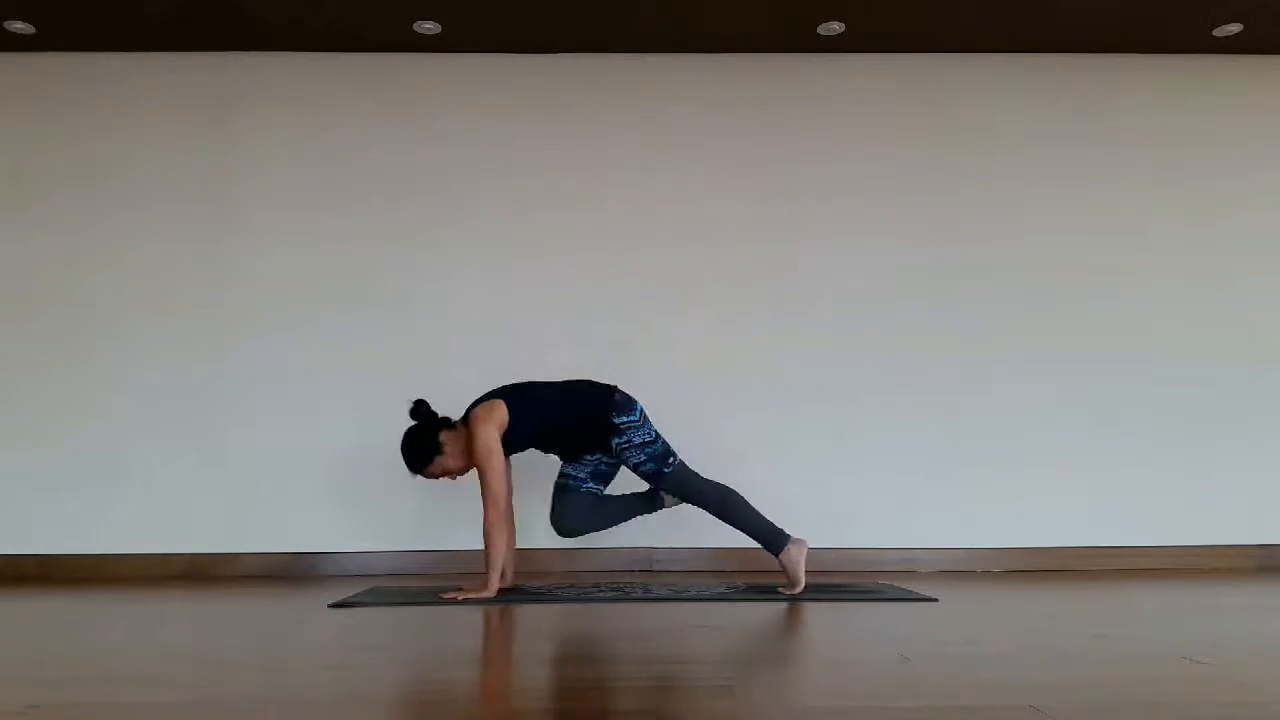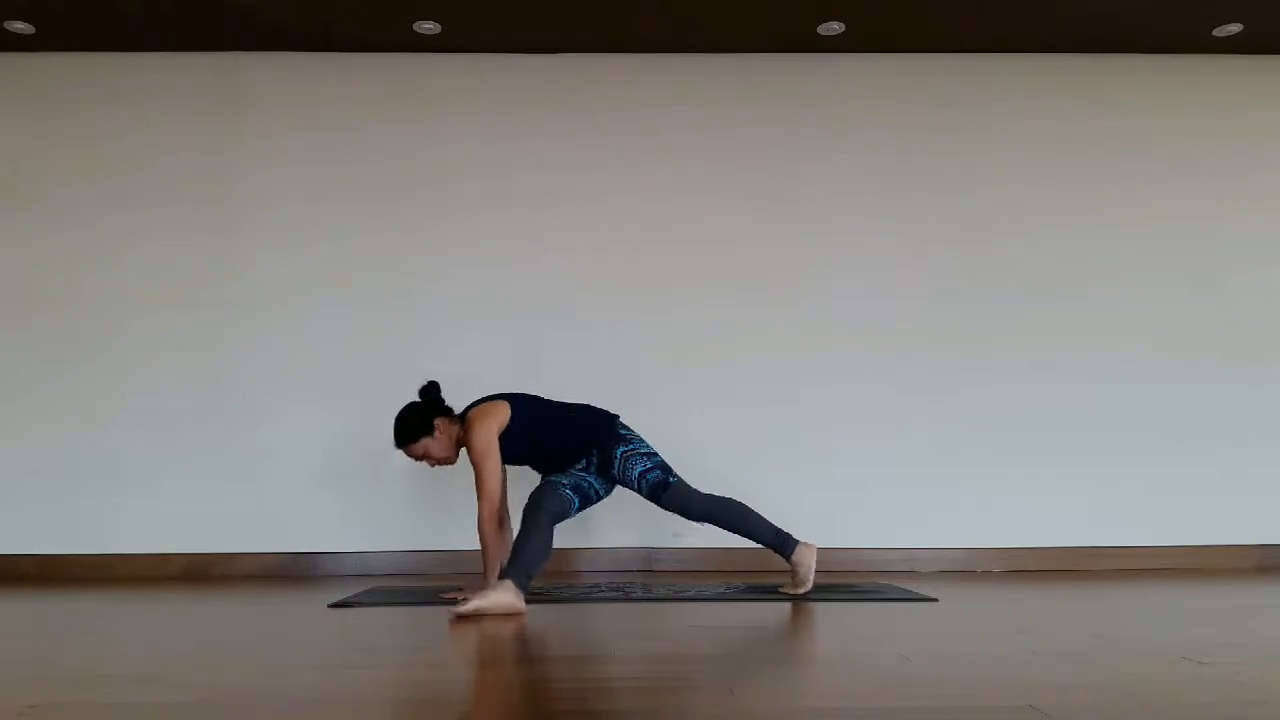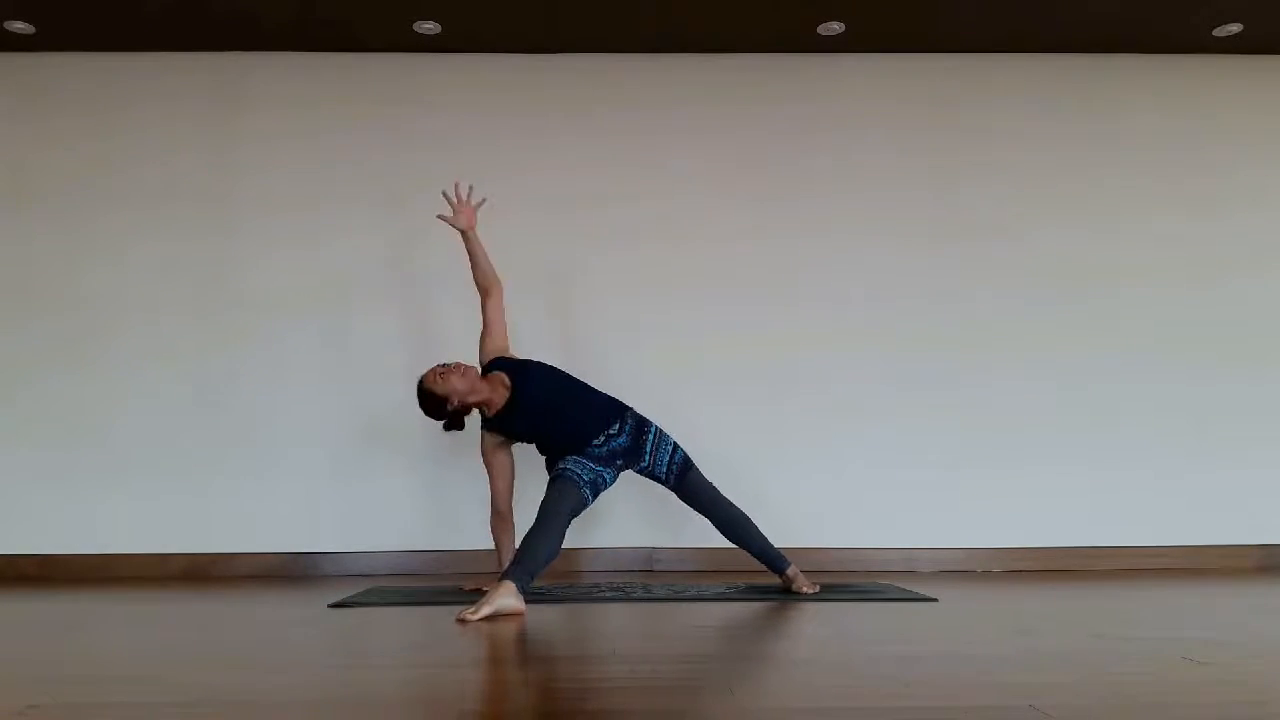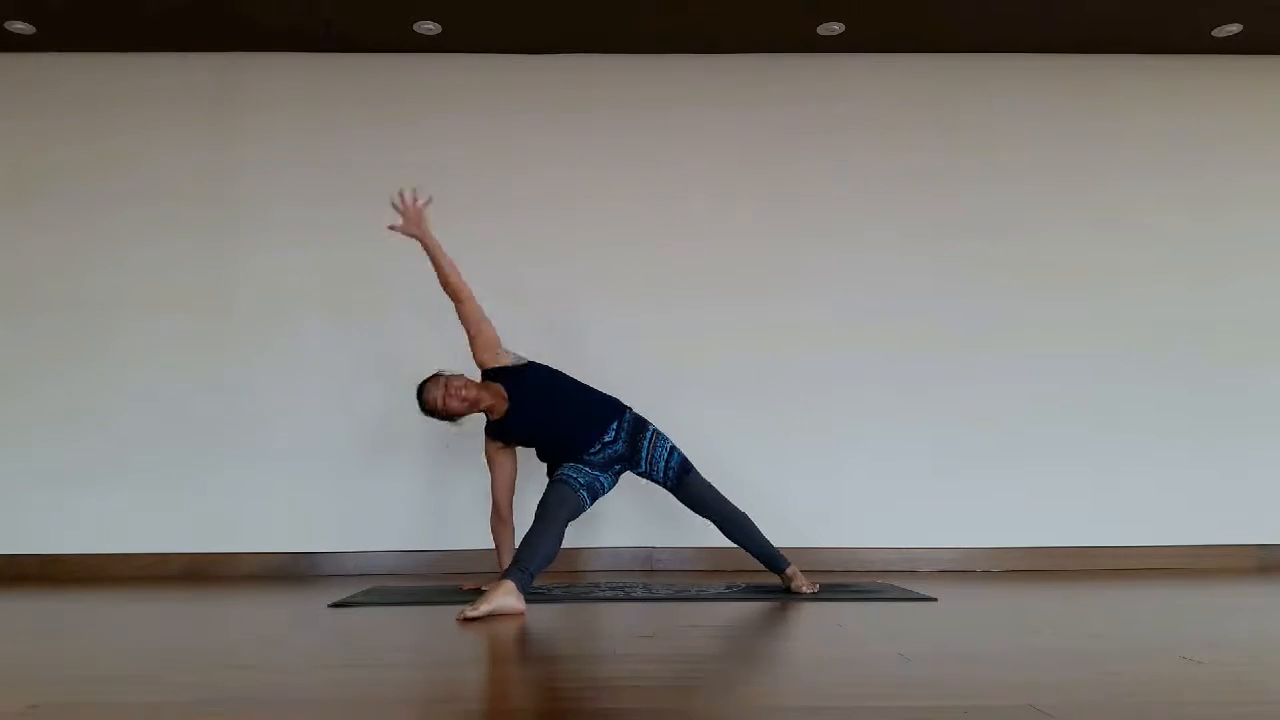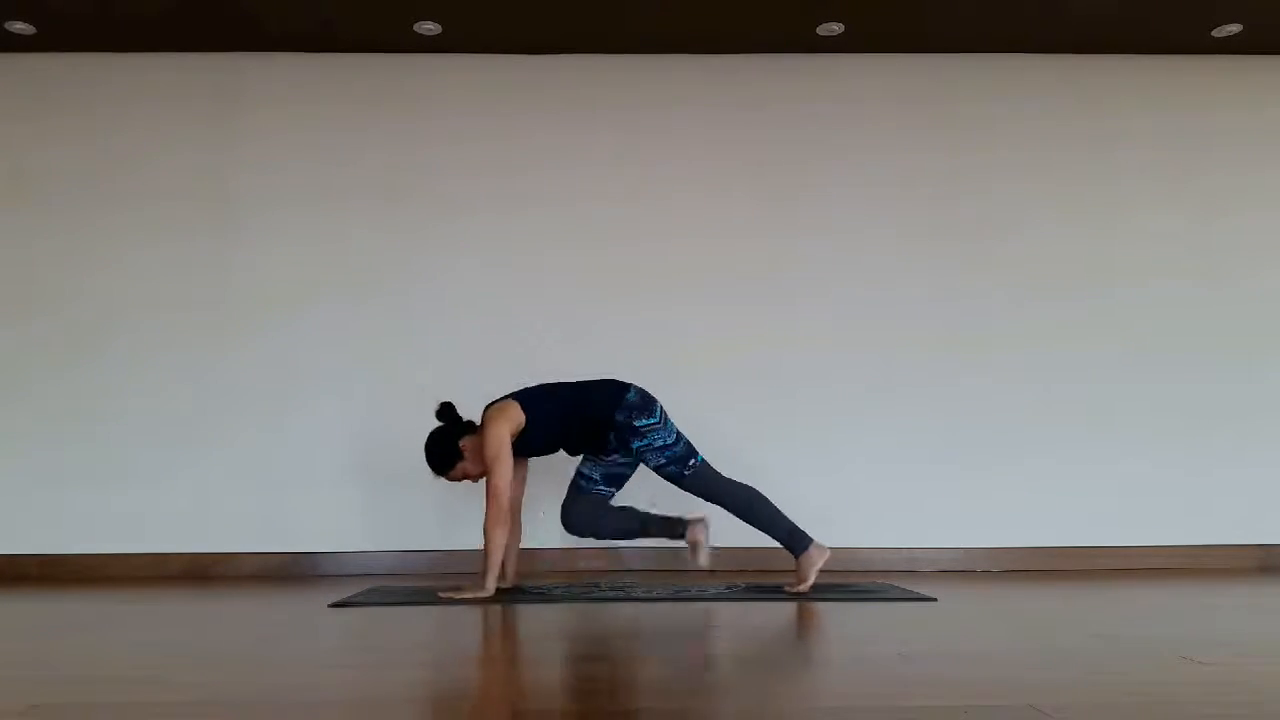
dt=0.4s
person 1, frame 1
left shoulder: (481, 426)
right shoulder: (479, 429)
left elbow: (497, 509)
right elbow: (501, 508)
left wrist: (492, 583)
right wrist: (505, 571)
left hip: (612, 415)
right hip: (588, 442)
left knee: (690, 485)
right knee: (567, 521)
left ankle: (786, 547)
right ankle: (659, 495)
person 1, frame 2
left shoulder: (479, 421)
right shoulder: (480, 441)
left elbow: (490, 505)
right elbow: (498, 515)
left wrist: (492, 576)
right wrist: (501, 574)
left hip: (606, 441)
right hip: (575, 469)
left knee: (690, 502)
right knee: (537, 512)
left ankle: (794, 550)
person 1, frame 3
left shoulder: (496, 367)
right shoulder: (494, 437)
left elbow: (490, 290)
right elbow: (501, 507)
left wrist: (468, 226)
right wrist: (505, 561)
left hip: (623, 427)
right hip: (584, 459)
left knee: (706, 499)
right knee: (552, 515)
left ankle: (785, 569)
right ankle: (509, 588)
person 1, frame 4
left shoulder: (498, 370)
right shoulder: (497, 442)
left elbow: (461, 299)
right elbow: (500, 507)
left wrist: (427, 238)
right wrist: (504, 569)
left hip: (625, 432)
right hip: (585, 466)
left knee: (706, 502)
right knee: (550, 518)
left ankle: (784, 569)
right ankle: (510, 589)
person 1, frame 5
left shoulder: (497, 425)
right shoulder: (508, 443)
left elbow: (499, 510)
right elbow: (511, 513)
left wrist: (488, 583)
right wrist: (506, 573)
left hip: (629, 411)
right hip: (606, 439)
left knee: (710, 484)
right knee: (578, 518)
left ankle: (808, 550)
right ankle: (686, 529)
